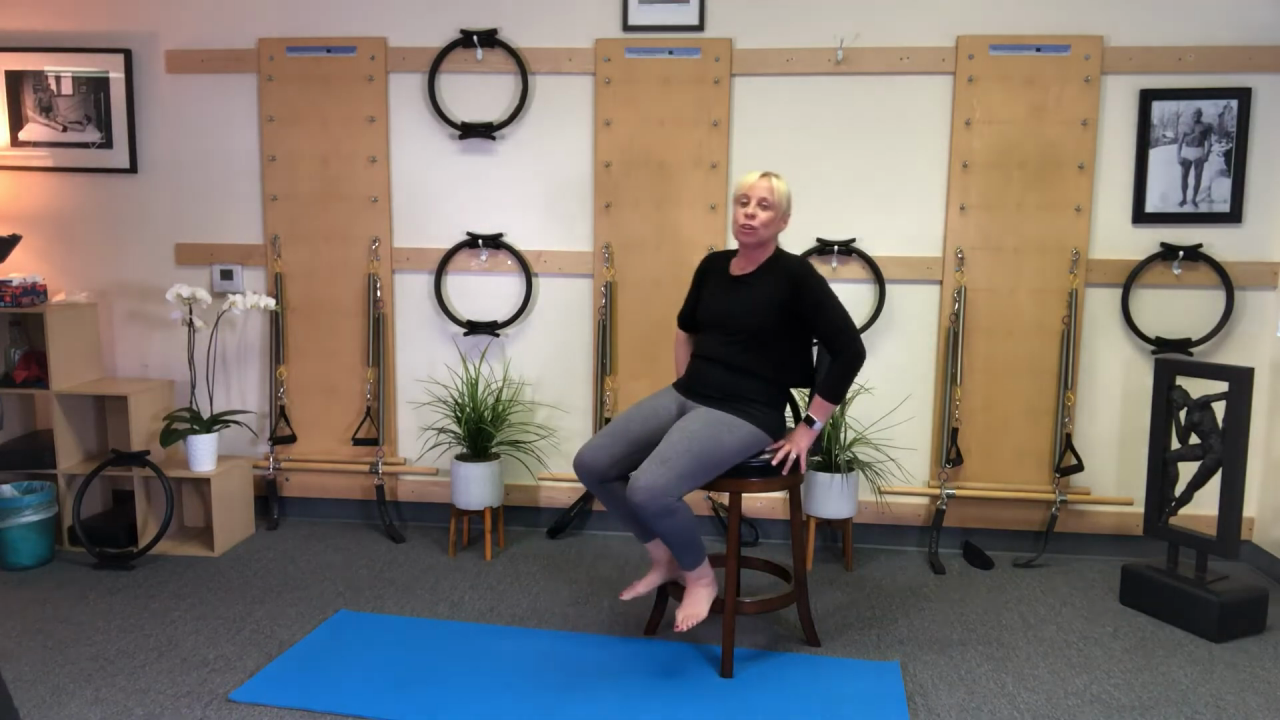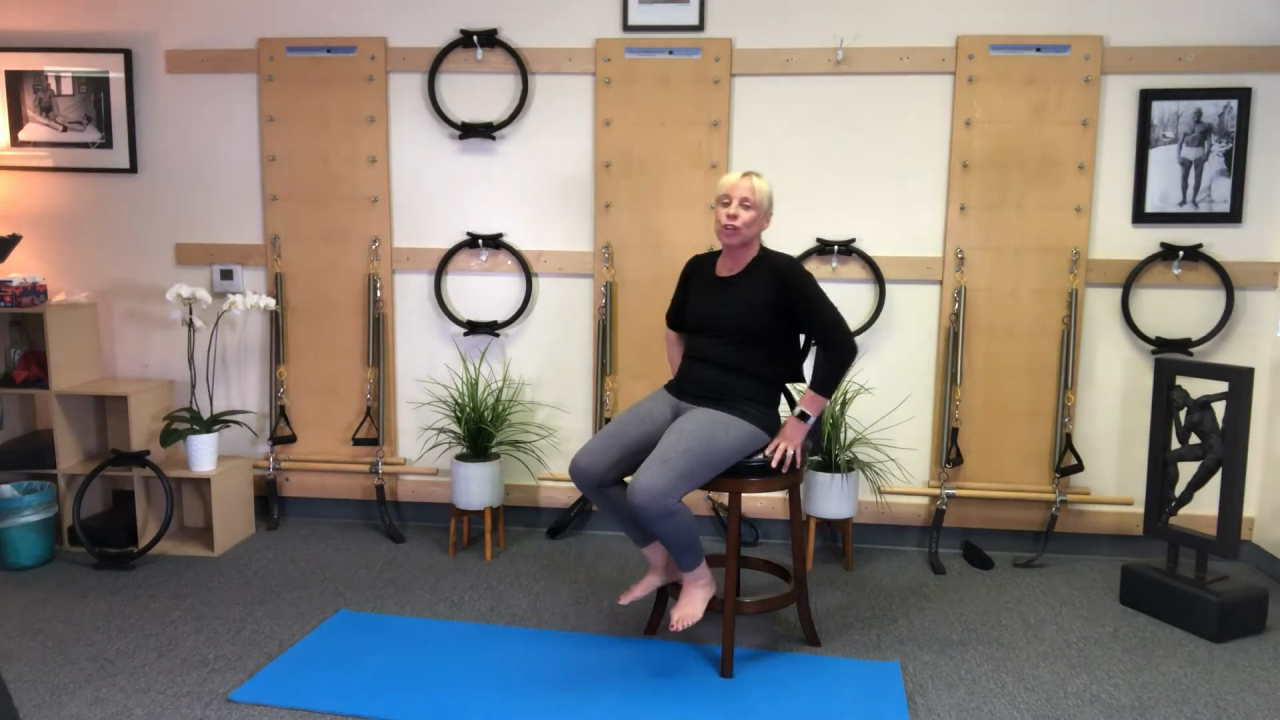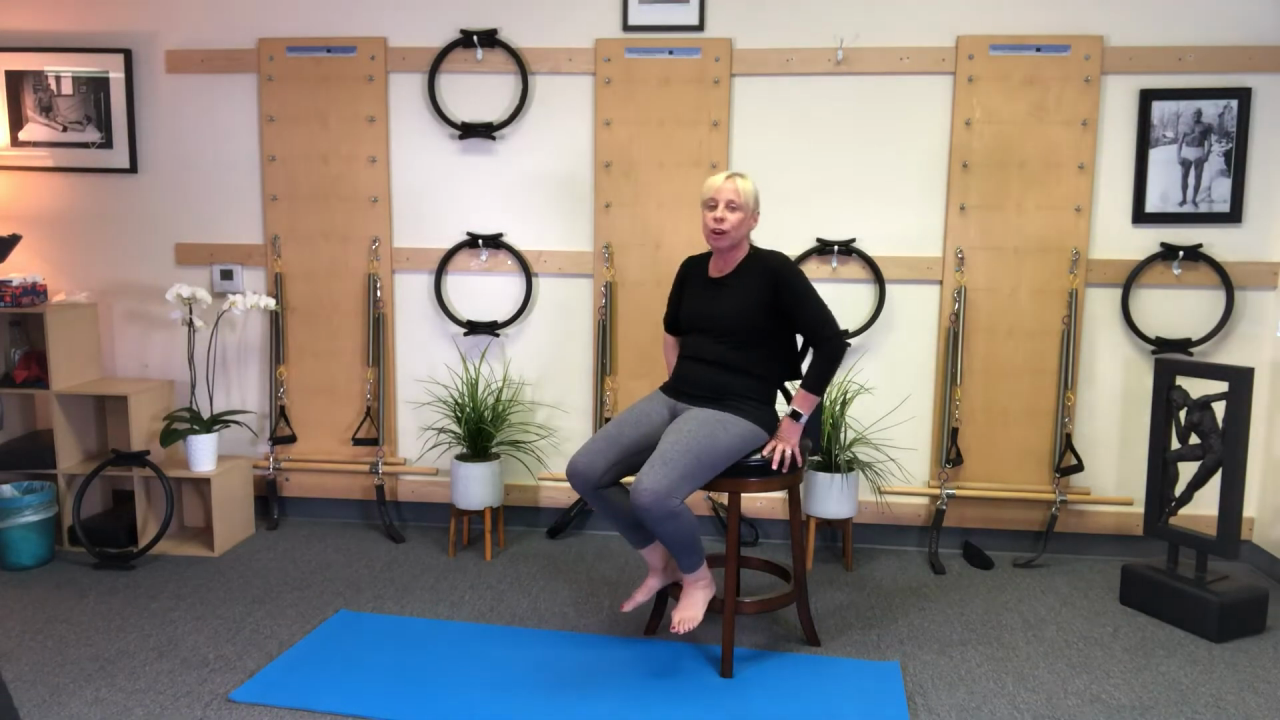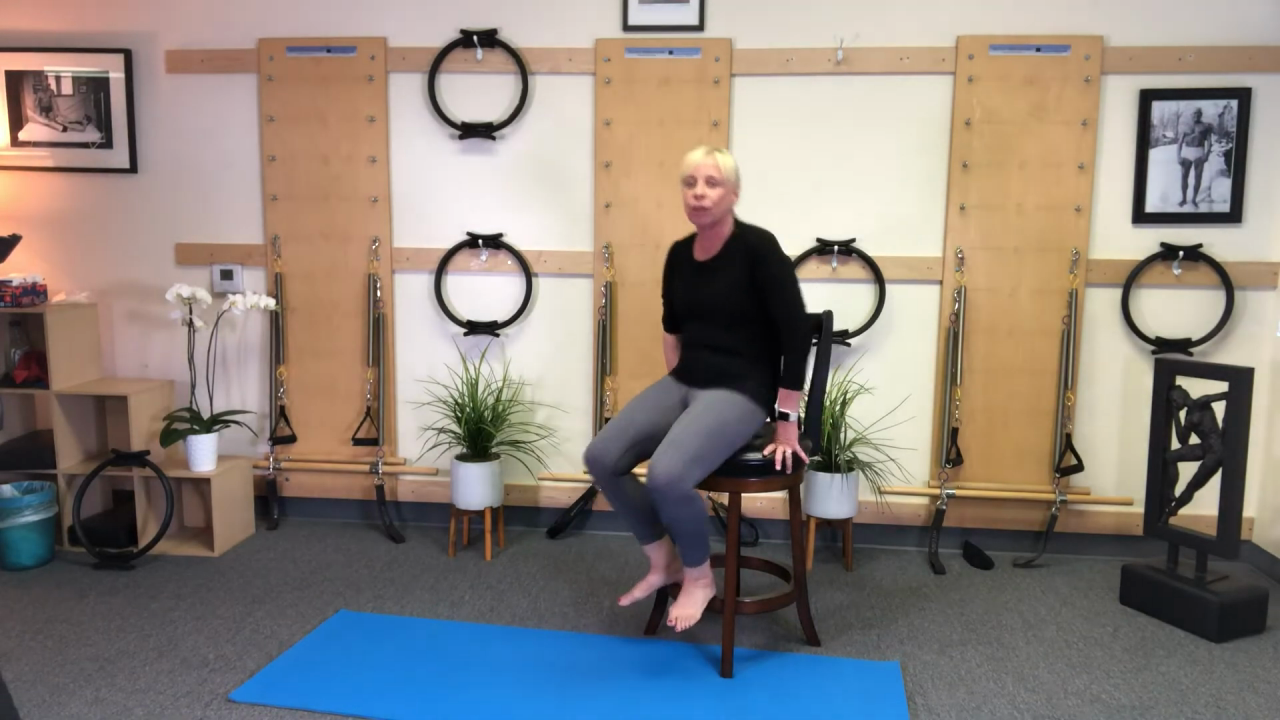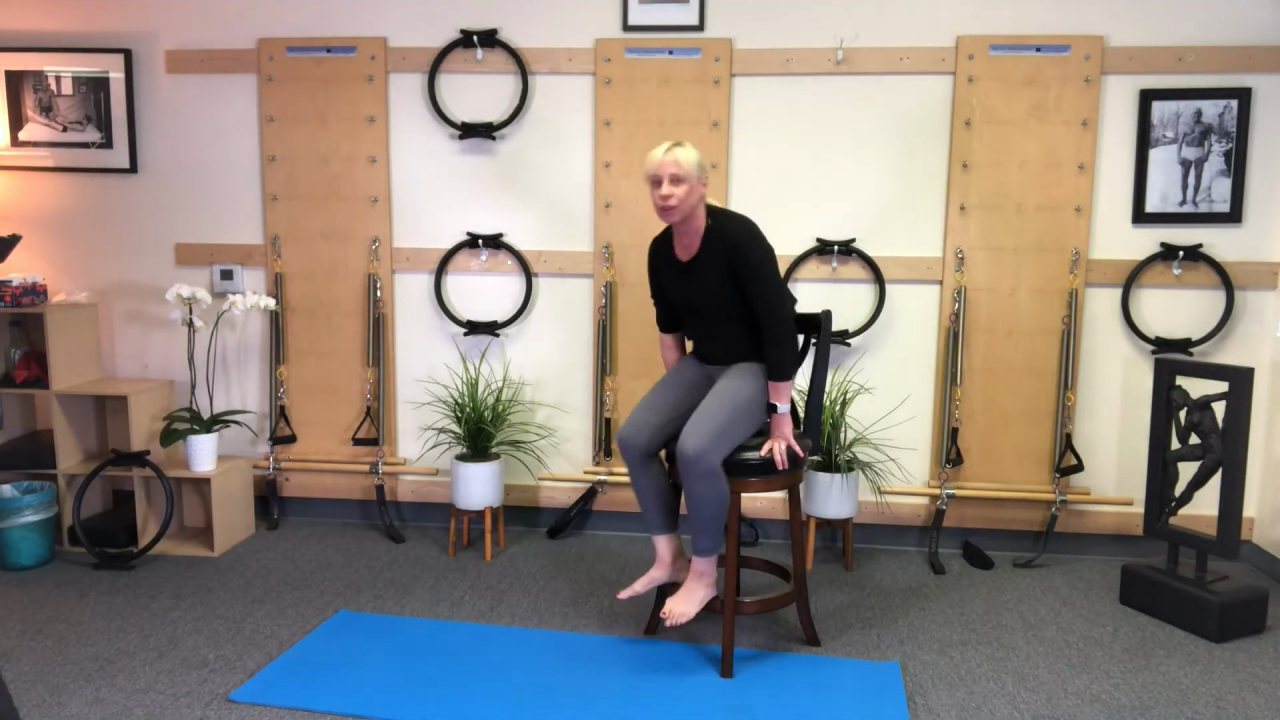
dt=0.2s
person 1, frame 1
left shoulder: (794, 275)
right shoulder: (713, 266)
left elbow: (849, 352)
left wrist: (808, 428)
left hip: (745, 414)
right hip: (686, 396)
left knee: (648, 489)
right knee: (591, 464)
left ankle: (701, 578)
right ankle: (666, 560)
person 1, frame 2
left shoulder: (782, 273)
right shoulder: (698, 268)
left elbow: (840, 346)
left wrist: (800, 422)
left hip: (739, 413)
right hip: (678, 397)
left knee: (648, 492)
right knee: (587, 470)
left ankle: (698, 578)
right ankle: (662, 563)
person 1, frame 3
left shoulder: (774, 270)
right shoulder: (691, 269)
left elbow: (830, 344)
left wrist: (793, 421)
left hip: (736, 411)
right hip: (673, 398)
left knee: (652, 494)
right knee: (584, 472)
left ankle: (698, 579)
right ankle: (661, 564)
person 1, frame 4
left shoulder: (757, 247)
right shoulder: (679, 254)
left elbow: (795, 334)
left wrist: (786, 420)
right wrist: (677, 382)
left hip: (741, 391)
right hip: (683, 383)
left knee: (667, 476)
right knee: (601, 458)
left ankle: (699, 577)
right ankle: (664, 562)
person 1, frame 5
left shoulder: (738, 236)
right shoulder: (660, 249)
left elbow: (778, 322)
right elbow: (669, 326)
left wrist: (779, 415)
right wrist: (677, 396)
left hip: (754, 365)
right hip: (703, 362)
left knee: (696, 449)
right knee: (634, 440)
left ankle: (704, 575)
right ankle: (670, 559)
